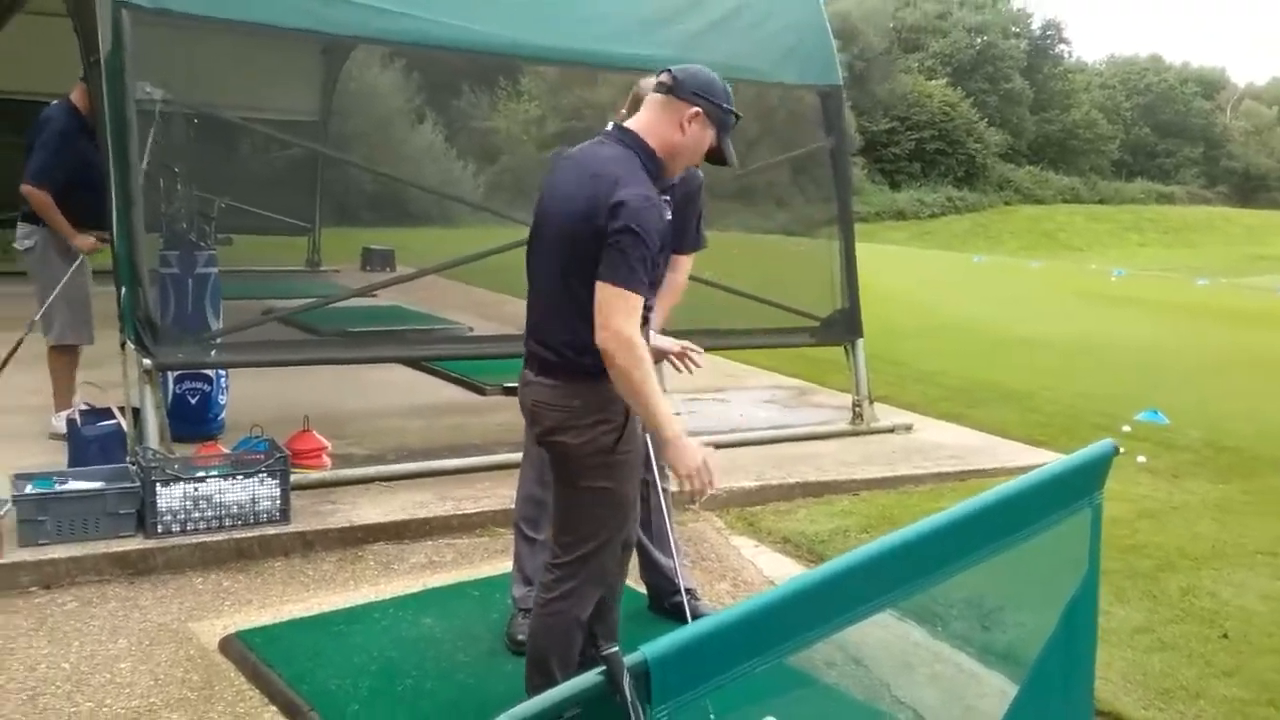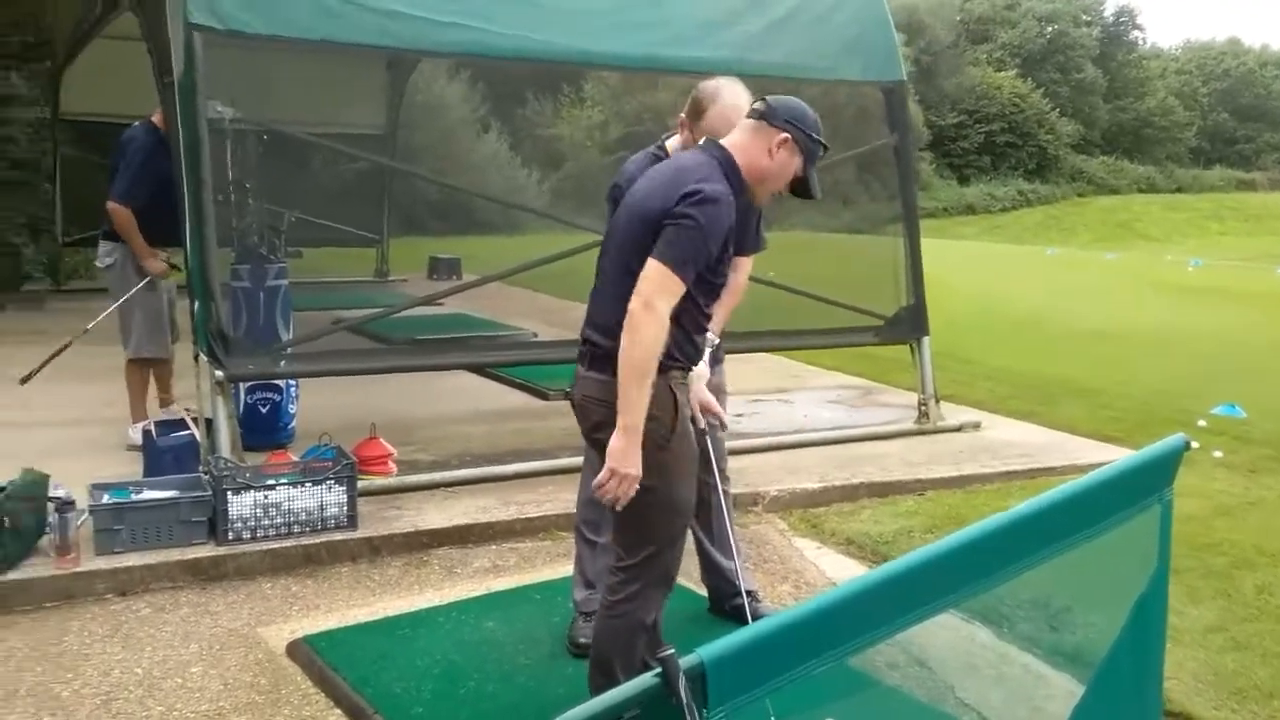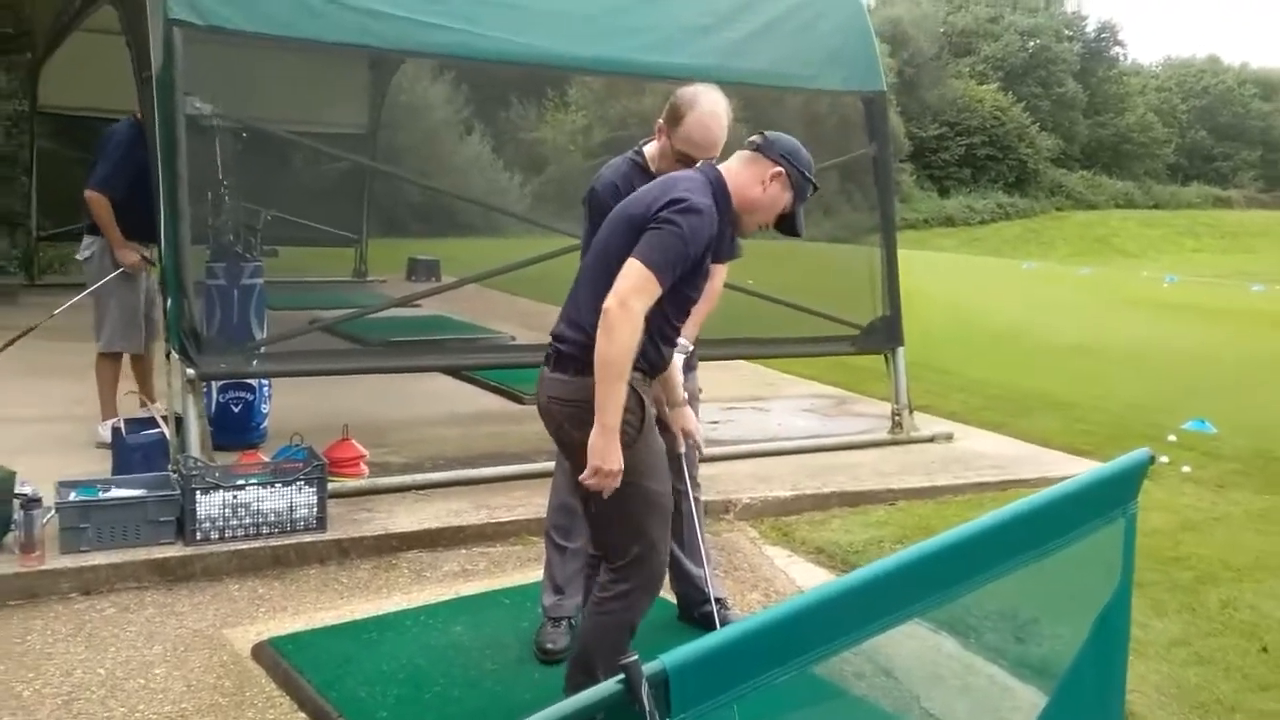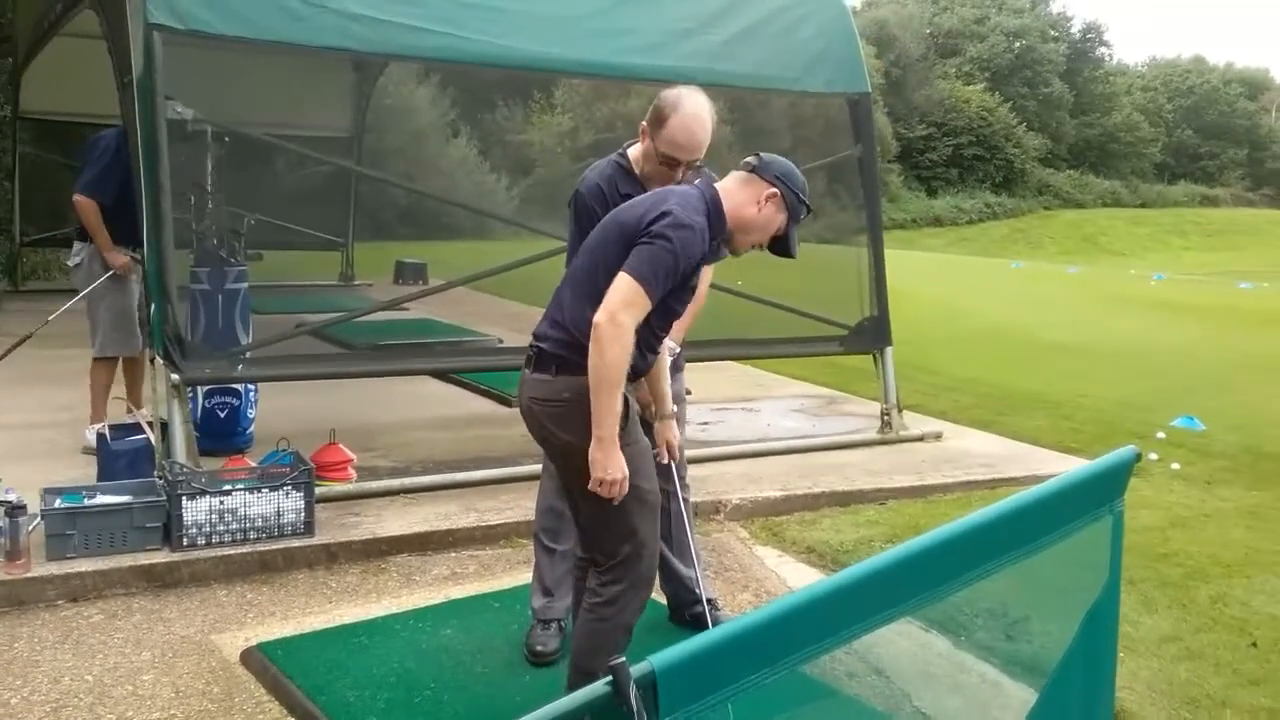
dt=0.2s
person 1, frame 1
left shoulder: (577, 162)
right shoulder: (634, 198)
right elbow: (614, 337)
left wrist: (646, 340)
right wrist: (674, 438)
left hip: (555, 379)
right hip: (585, 396)
left knee: (608, 538)
right knee: (581, 560)
left ankle: (593, 672)
person 1, frame 2
left shoulder: (681, 173)
right shoulder: (711, 197)
right elbow: (646, 310)
left wrist: (686, 383)
right wrist: (629, 435)
left hip: (615, 379)
right hip: (636, 394)
left knee: (648, 548)
right knee: (646, 562)
left ankle: (643, 676)
person 1, frame 3
left shoulder: (686, 198)
right shoulder: (694, 210)
right elbow: (620, 308)
left wrist: (675, 400)
right wrist: (606, 431)
left hip: (578, 382)
right hip: (595, 389)
left knee: (616, 552)
right knee: (637, 562)
left ankle: (609, 685)
person 1, frame 4
left shoulder: (681, 213)
right shoulder: (686, 225)
right elbow: (610, 323)
left wrist: (664, 413)
right wrist: (606, 442)
left hip: (559, 383)
right hip: (577, 390)
left knee: (606, 555)
right knee: (626, 566)
left ankle: (596, 686)
person 2, frame 1
left shoulder: (685, 179)
left elbow: (679, 263)
left wrist: (646, 335)
left knee: (648, 467)
right knee: (547, 471)
left ankle: (667, 586)
right ankle: (530, 599)
person 2, frame 2
right shoulder: (637, 180)
left elbow: (739, 267)
left wrist: (705, 340)
left knee: (709, 471)
right knee: (609, 473)
left ankle: (729, 589)
right ankle: (590, 603)
person 2, frame 3
right shoulder: (613, 186)
left elbow: (714, 273)
left wrist: (679, 346)
left knee: (680, 478)
right knee: (580, 479)
left ankle: (698, 595)
right ankle: (561, 609)
person 2, frame 4
left shoulder: (705, 191)
right shoulder: (597, 189)
left elbow: (700, 276)
left wrist: (665, 348)
left knee: (670, 478)
right knee: (568, 482)
left ankle: (688, 596)
right ankle: (550, 611)
person 3, frame 1
left shoulder: (79, 123)
right shoulder: (60, 125)
right elbow: (31, 188)
right wrist: (73, 236)
left hip: (71, 235)
right hip: (50, 237)
left knee: (76, 323)
right knee: (65, 325)
left ankle: (71, 403)
right ankle: (62, 415)
person 3, frame 2
left shoulder: (159, 142)
right shoulder: (142, 144)
right elbow: (116, 206)
right wrist: (145, 256)
left hip: (154, 252)
right hip: (131, 254)
left knee: (164, 335)
right knee: (143, 341)
left ankle: (168, 407)
right ankle: (138, 427)
person 3, frame 3
left shoulder: (145, 138)
right shoulder: (125, 137)
right elbow: (94, 194)
right wrist: (120, 248)
left hip: (138, 248)
right hip: (113, 250)
left knee: (145, 333)
right knee: (116, 337)
left ankle: (150, 407)
right ankle: (108, 424)
person 3, frame 4
right shoulder: (112, 143)
right elbow: (82, 198)
right wrist: (109, 250)
left hip: (132, 254)
right hip: (104, 256)
left knee: (138, 340)
right knee: (111, 343)
left ankle: (137, 413)
right ankle: (96, 429)
